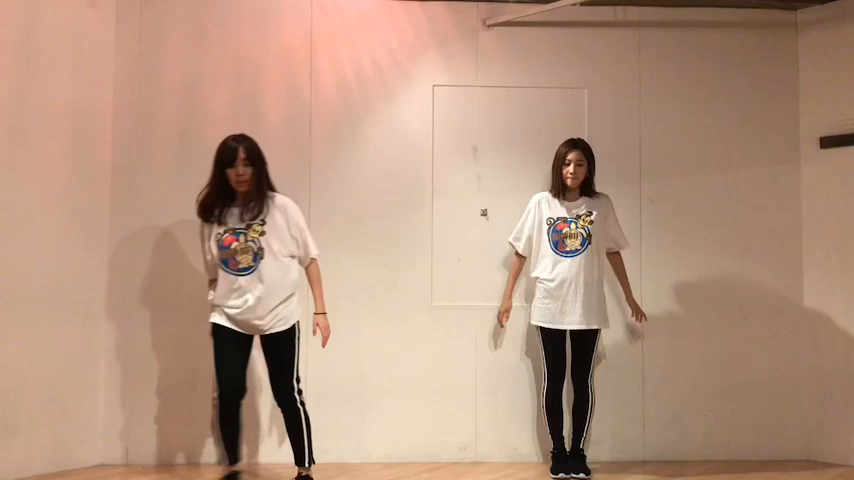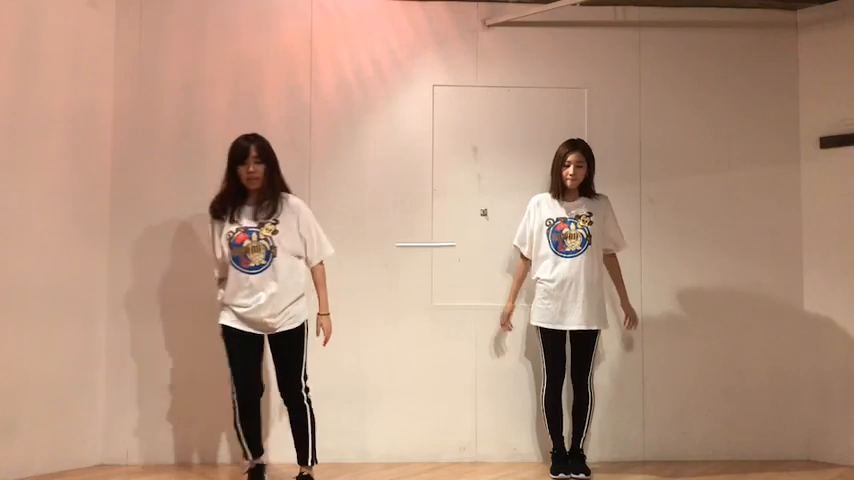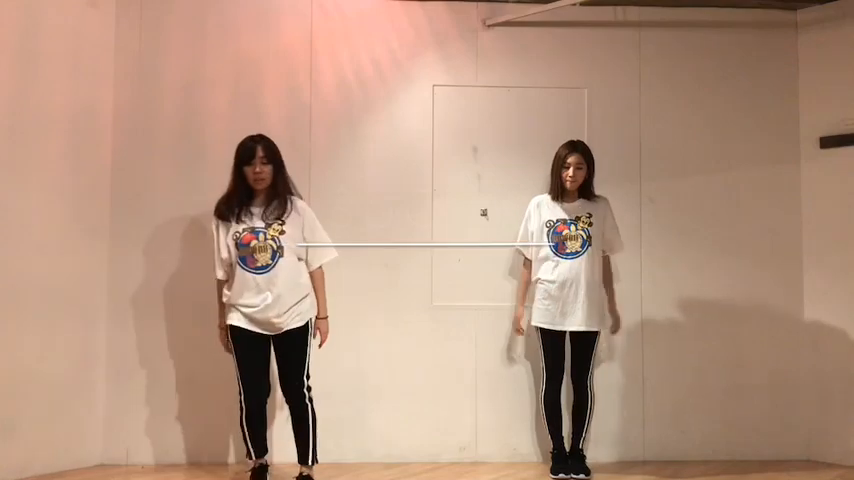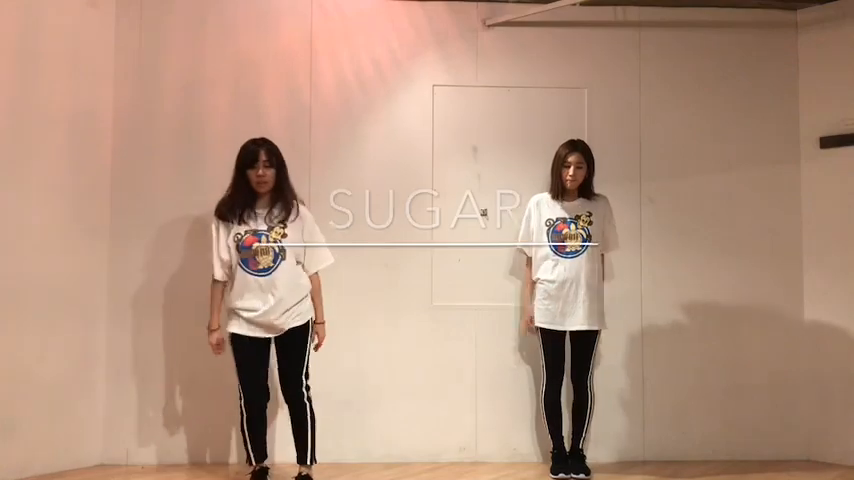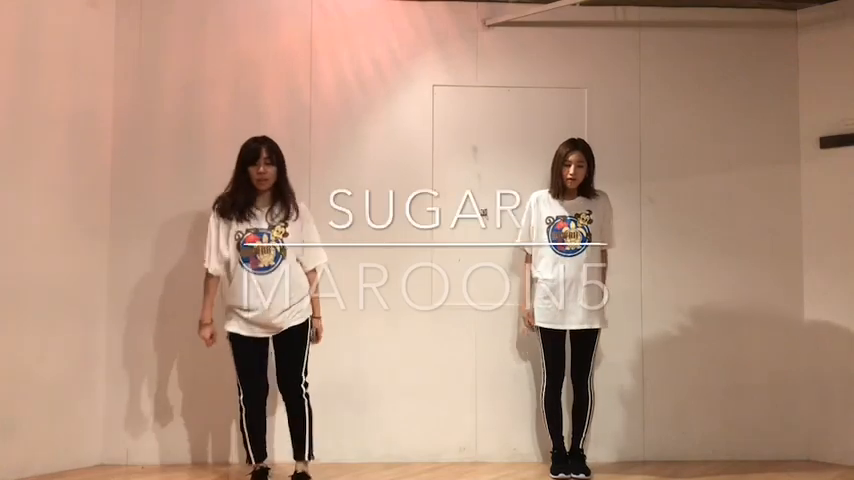
dt=0.1s
person 1, frame 1
left shoulder: (280, 207)
right shoulder: (212, 213)
left elbow: (309, 259)
right elbow: (213, 272)
left wrist: (320, 310)
right wrist: (218, 307)
left hip: (278, 316)
right hip: (228, 318)
left knee: (288, 395)
right knee: (228, 394)
person 1, frame 2
left shoulder: (291, 207)
right shoulder: (224, 212)
left elbow: (316, 260)
right elbow: (221, 271)
left wrist: (324, 311)
right wrist: (227, 306)
left hip: (288, 315)
right hip: (239, 318)
left knee: (295, 393)
right knee: (246, 393)
person 1, frame 3
left shoulder: (295, 209)
right shoulder: (227, 214)
left elbow: (314, 265)
right elbow: (223, 274)
left wrist: (322, 314)
right wrist: (223, 321)
left hip: (293, 317)
right hip: (245, 319)
left knee: (297, 393)
right knee: (252, 395)
person 1, frame 4
left shoulder: (296, 213)
right shoulder: (228, 216)
left elbow: (312, 270)
right elbow: (220, 275)
left wrist: (319, 319)
right wrist: (214, 325)
left hip: (293, 318)
right hip: (245, 322)
left knee: (297, 394)
right knee: (252, 399)
person 1, frame 5
left shoulder: (296, 212)
right shoulder: (226, 212)
left elbow: (312, 269)
right elbow: (215, 269)
left wrist: (317, 314)
right wrist: (206, 317)
left hip: (292, 317)
right hip: (244, 320)
left knee: (294, 391)
right knee: (251, 396)
person 2, frame 1
left shoulder: (601, 204)
right shoulder: (540, 203)
left elbow: (613, 253)
right elbow: (521, 252)
left wrist: (630, 299)
right wrist: (507, 296)
left hip: (588, 307)
right hip: (549, 307)
left knee: (582, 381)
right knee: (554, 380)
left ankle: (577, 452)
right ankle: (558, 452)
person 2, frame 2
left shoulder: (600, 205)
right shoulder: (540, 204)
left elbow: (609, 255)
right elbow: (525, 256)
left wrist: (625, 302)
right wrist: (511, 301)
left hip: (587, 308)
right hip: (549, 307)
left knee: (582, 381)
right knee: (553, 381)
left ankle: (577, 452)
right ankle: (557, 452)
person 2, frame 3
left shoulder: (600, 207)
right shoulder: (539, 205)
left elbow: (605, 259)
right elbow: (528, 260)
left wrist: (612, 305)
right wrist: (520, 306)
left hip: (588, 309)
right hip: (549, 309)
left knee: (582, 382)
right knee: (553, 381)
left ankle: (577, 452)
right ankle: (558, 452)
person 2, frame 4
left shoulder: (599, 205)
right shoulder: (539, 204)
left elbow: (602, 255)
right elbow: (530, 259)
left wrist: (601, 298)
right wrist: (528, 304)
left hip: (587, 308)
right hip: (550, 308)
left knee: (582, 381)
right knee: (553, 381)
left ankle: (577, 452)
right ankle: (558, 452)
person 2, frame 5
left shoulder: (600, 202)
right shoulder: (539, 201)
left elbow: (604, 252)
right elbow: (530, 255)
left wrist: (601, 292)
right wrist: (526, 301)
left hip: (587, 308)
right hip: (549, 306)
left knee: (582, 380)
right knee: (553, 380)
left ankle: (577, 452)
right ankle: (558, 452)
